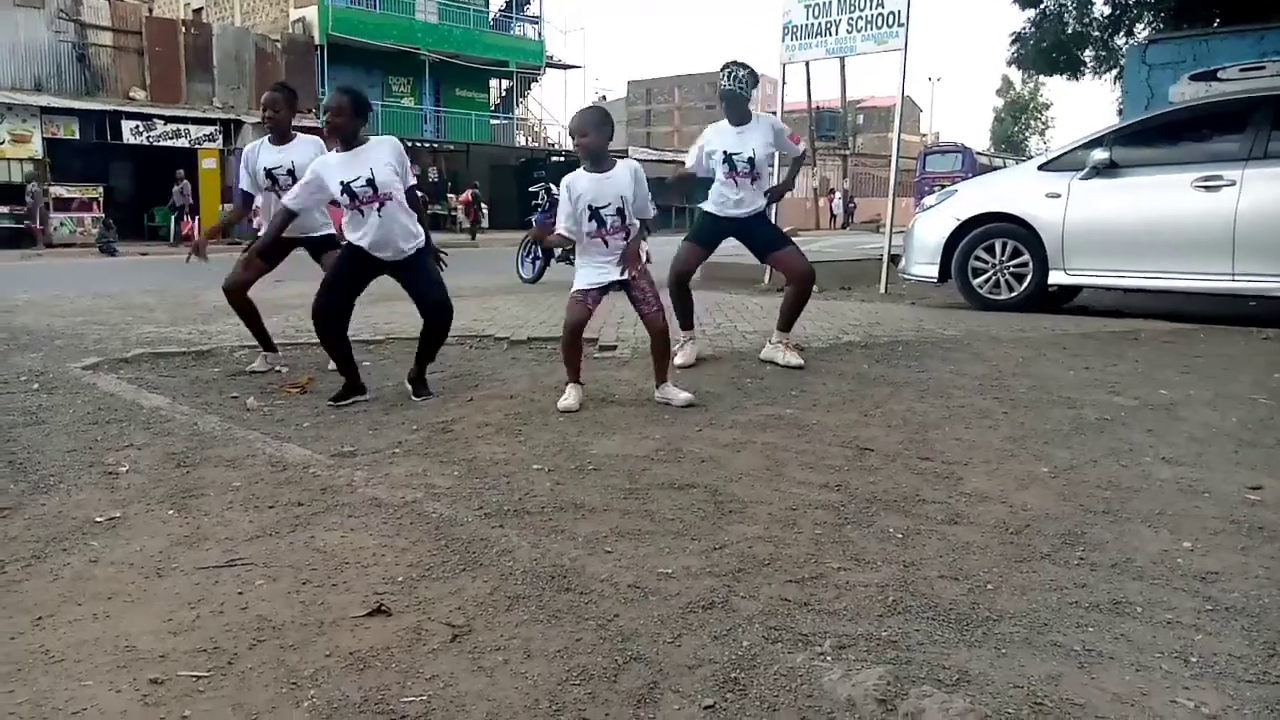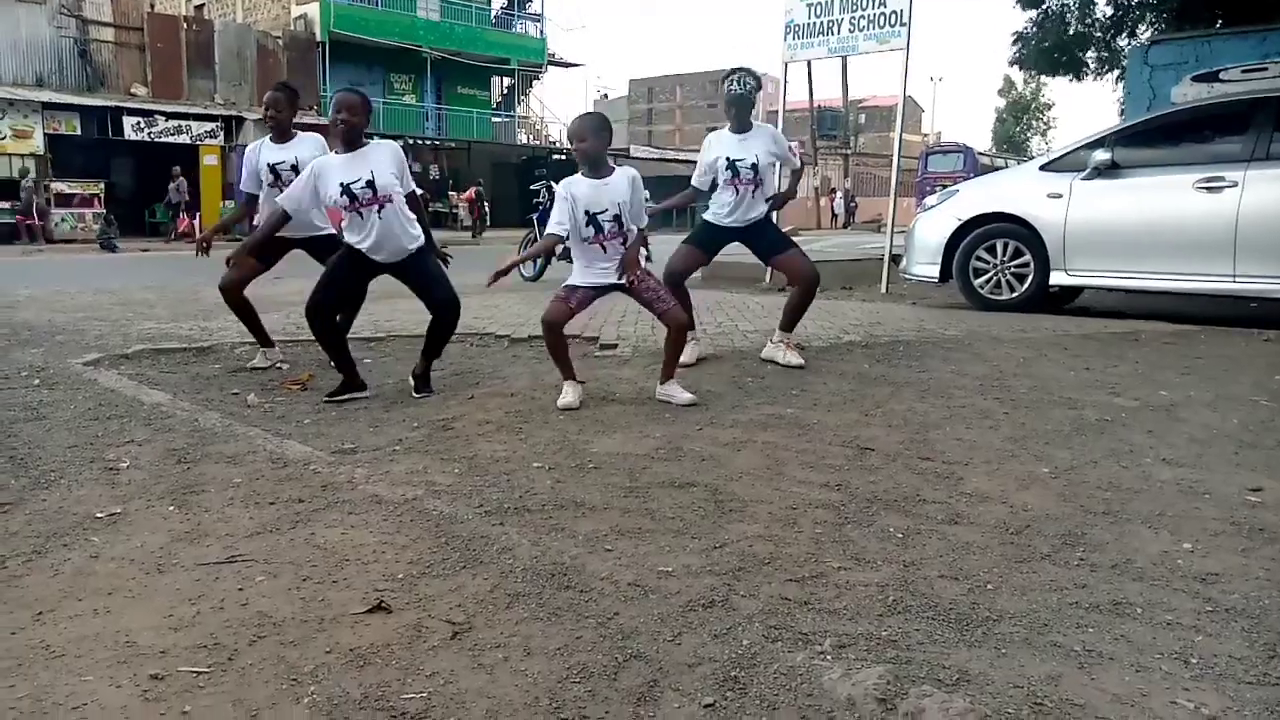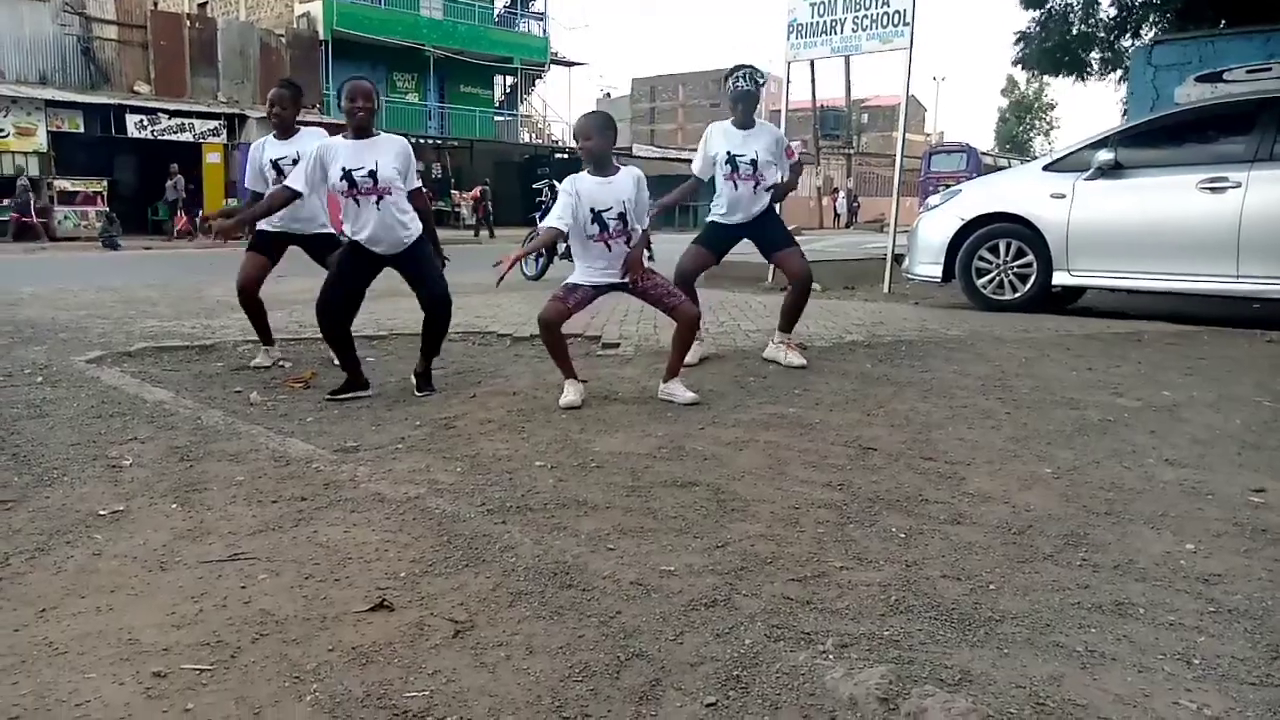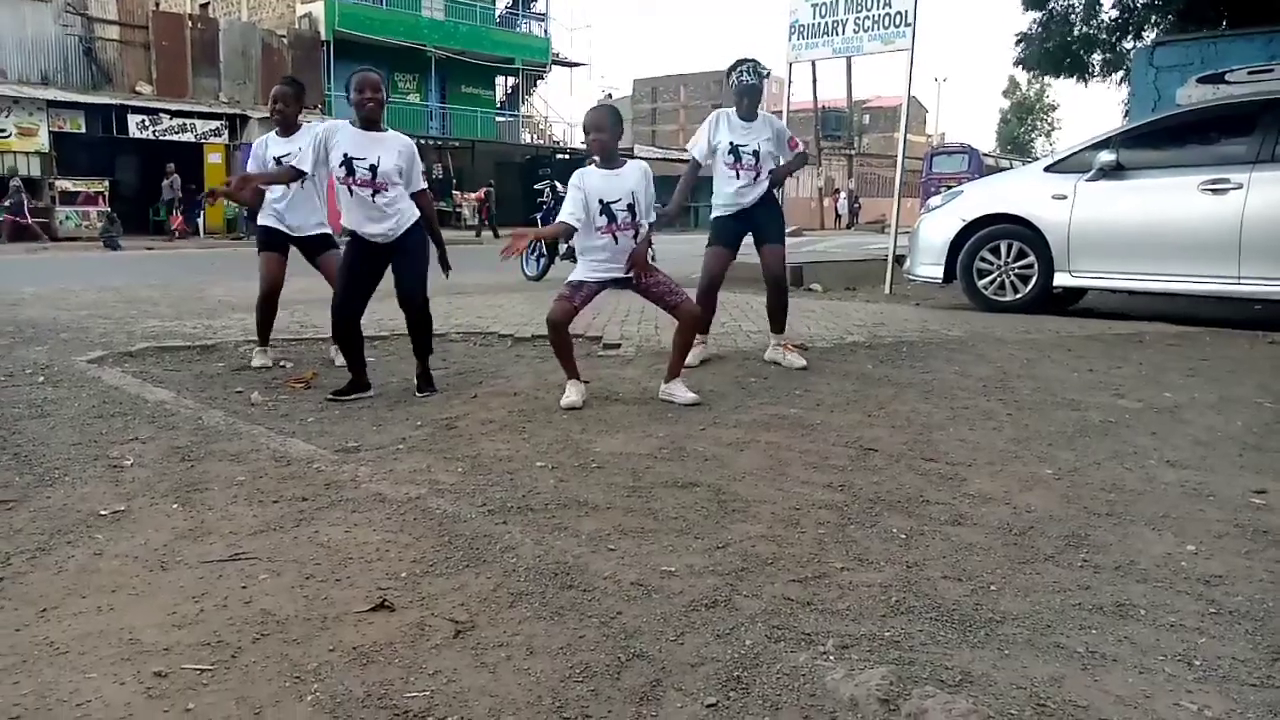
dt=0.1s
person 1, frame 1
left shoulder: (390, 146)
right shoulder: (323, 167)
left elbow: (411, 196)
right elbow: (288, 208)
left wrist: (429, 243)
right wrist: (259, 245)
left hip: (409, 248)
right hip: (360, 251)
left knee: (440, 311)
right knee: (324, 314)
left ankle: (418, 374)
right ankle: (353, 383)
person 1, frame 2
left shoulder: (390, 151)
right shoulder: (319, 169)
left elbow: (411, 199)
right elbow: (284, 210)
left wrist: (432, 245)
right wrist: (247, 247)
left hip: (410, 249)
right hip: (360, 252)
left knee: (447, 306)
right knee: (318, 311)
left ankle: (422, 370)
right ankle: (352, 379)
person 1, frame 3
left shoulder: (398, 145)
right shoulder: (325, 150)
left elbow: (417, 196)
right elbow: (287, 191)
left wrist: (434, 244)
right wrist: (240, 221)
left hip: (409, 241)
right hip: (360, 245)
left knee: (438, 301)
right knee: (329, 311)
left ankle: (423, 370)
right ankle: (356, 378)
person 1, frame 4
left shoulder: (402, 144)
right shoulder: (329, 133)
left elbow: (421, 196)
right elbow: (295, 170)
left wrist: (440, 246)
right wrist: (256, 180)
left hip: (407, 233)
right hip: (363, 238)
left knee: (414, 301)
right knee: (343, 311)
left ankle: (423, 370)
right ankle: (359, 378)
person 2, frame 1
left shoulder: (769, 124)
right shoulder: (713, 133)
left elbow: (800, 152)
right elbow: (690, 171)
left wrist: (786, 184)
left hip: (754, 215)
right hip: (716, 213)
left knee: (804, 275)
right knee: (678, 273)
left ankle: (778, 342)
right ankle: (687, 340)
person 2, frame 2
left shoulder: (770, 136)
right shoulder: (714, 141)
left elbow: (797, 168)
right elbow: (695, 190)
left wrist: (789, 191)
right wrist: (656, 208)
left hip: (758, 221)
right hip: (717, 221)
left knee: (809, 277)
right knee: (673, 272)
left ankle: (779, 342)
right ankle: (689, 340)
person 2, frame 3
left shoulder: (770, 133)
right shoulder: (714, 132)
left elbow: (795, 166)
right elbow: (694, 181)
left wrist: (788, 184)
right wrist: (657, 206)
left hip: (763, 216)
right hip: (723, 219)
left knee: (802, 277)
right knee: (683, 274)
left ankle: (780, 342)
right ankle: (693, 341)
person 2, frame 4
left shoulder: (772, 124)
right shoulder: (717, 120)
left elbow: (800, 154)
right elbow: (694, 164)
left wrist: (785, 169)
right wrist: (676, 201)
left hip: (763, 204)
right hip: (726, 209)
left knee: (776, 276)
right knee: (710, 278)
left ankle: (778, 343)
right ankle: (700, 341)
person 3, frame 1
left shoulder: (632, 170)
right shoulder: (571, 182)
left elbow: (644, 216)
right elbow: (566, 234)
left wrist: (634, 243)
right wrist: (546, 236)
left hip: (629, 263)
right hip: (593, 266)
left knee: (659, 326)
right knee: (573, 322)
left ankle: (663, 385)
right ankle: (574, 385)
person 3, frame 2
left shoulder: (629, 177)
right shoulder: (569, 188)
left elbow: (640, 224)
right elbow: (555, 235)
left wrist: (634, 251)
right wrist: (518, 260)
left hip: (627, 268)
right hip: (588, 273)
left knee: (679, 320)
right knee: (551, 319)
left ankle: (666, 383)
right ankle: (571, 383)
person 3, frame 3
left shoulder: (634, 177)
right shoulder: (573, 185)
left elbow: (643, 224)
right elbow: (555, 228)
left wrist: (638, 251)
right wrist: (520, 254)
left hip: (631, 267)
right hip: (589, 272)
left knee: (690, 315)
right knee: (548, 318)
left ankle: (669, 382)
right ankle: (572, 381)
person 3, frame 4
left shoulder: (641, 170)
right shoulder: (581, 178)
left elbow: (648, 219)
right elbow: (570, 225)
left wrist: (642, 246)
right wrist: (535, 234)
left hip: (633, 262)
right hip: (592, 264)
left knee: (691, 313)
right knee: (556, 317)
left ankle: (671, 381)
right ankle: (574, 382)
person 4, frame 1
left shoulder: (313, 144)
right shoulder: (253, 152)
right elbow: (243, 207)
right wrist: (209, 234)
left hip: (318, 229)
right knee: (232, 287)
right ankle: (269, 351)
person 4, frame 2
left shoulder: (315, 142)
right shoulder: (255, 151)
right elbow: (248, 206)
right wrist: (213, 230)
left hip: (317, 229)
right hip: (274, 232)
right knee: (229, 286)
right ankle: (268, 347)
person 4, frame 3
left shoulder: (318, 137)
right shoulder: (259, 148)
right elbow: (254, 202)
right wrist: (220, 214)
left hip: (315, 226)
right hip: (272, 227)
right knee: (246, 286)
right ankle: (268, 346)
person 4, frame 4
left shoulder: (319, 134)
right shoulder: (262, 144)
right elbow: (255, 197)
right wrist: (226, 193)
left hip: (315, 225)
right hip: (273, 223)
right knee: (270, 286)
left ankle: (338, 344)
right ankle: (262, 347)
